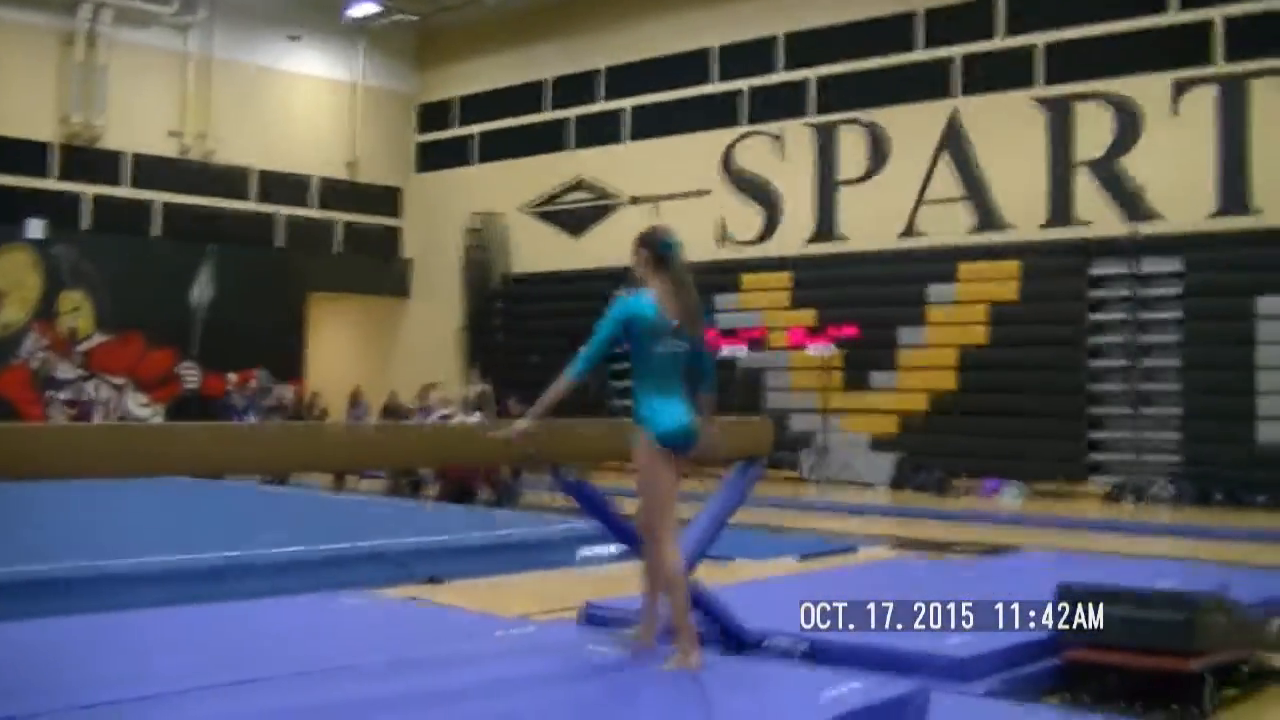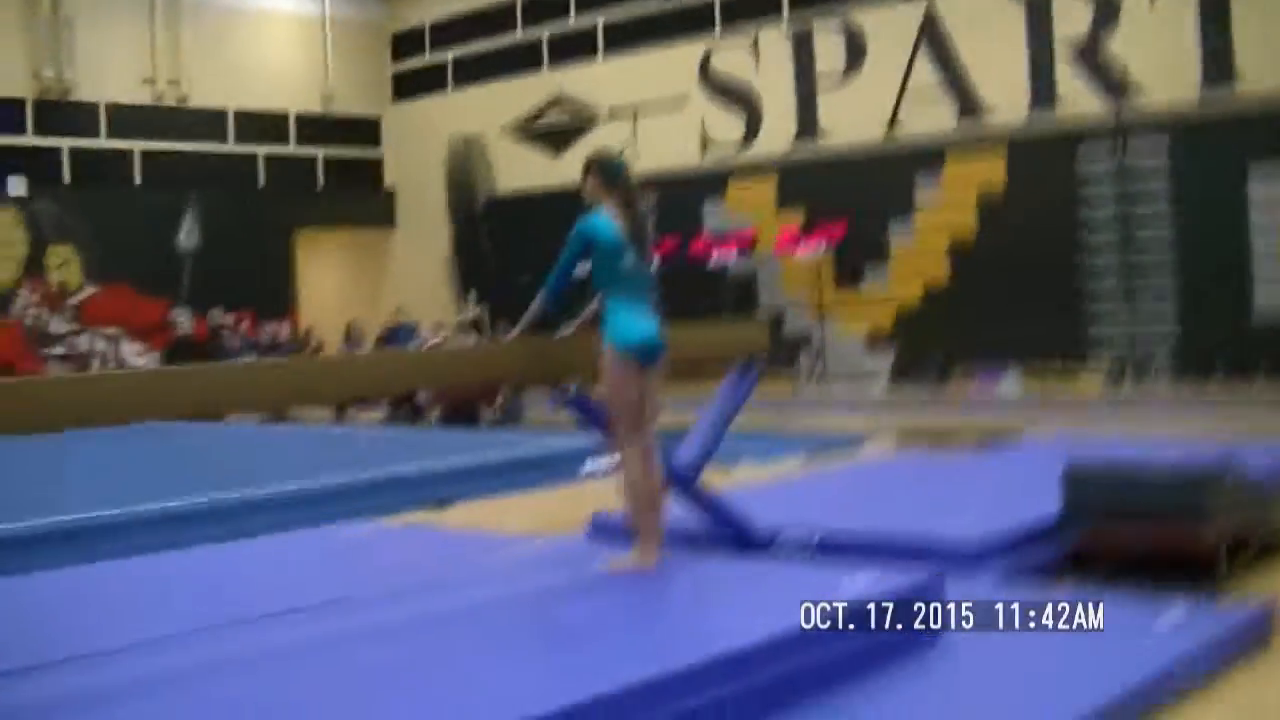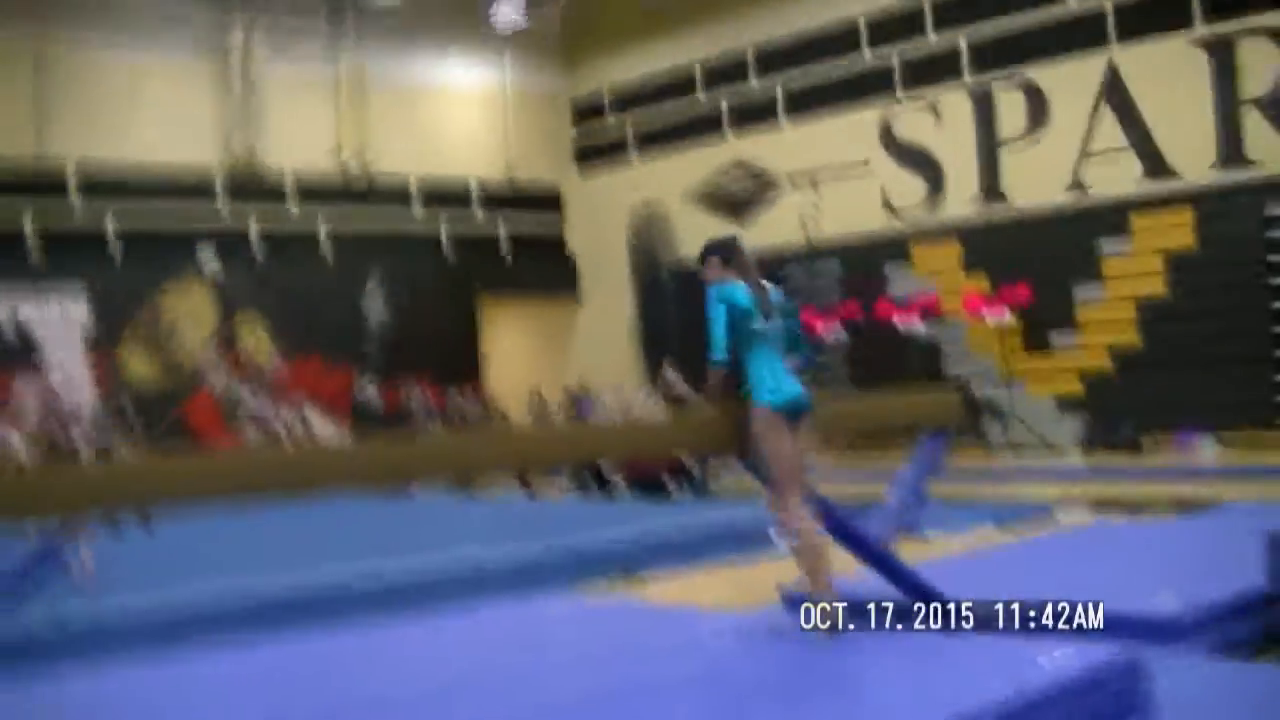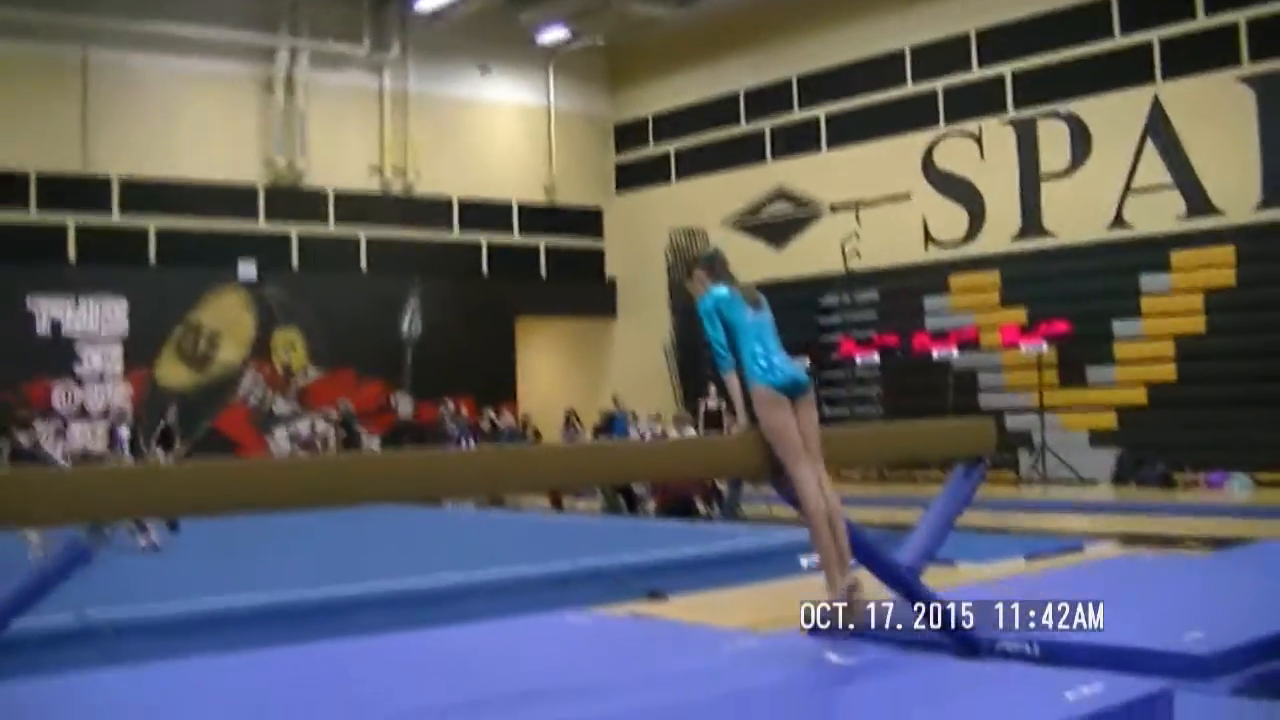
dt=0.7s
person 1, frame 1
left shoulder: (629, 306)
right shoulder: (689, 310)
left elbow: (583, 364)
right elbow: (704, 374)
left wrist: (531, 415)
right wrist: (704, 425)
left hip: (654, 425)
right hip: (683, 423)
left knee: (662, 535)
right knee: (652, 527)
left ankle: (688, 647)
right ankle: (648, 625)
person 1, frame 2
left shoulder: (589, 225)
right shoulder: (637, 225)
left elbow: (557, 281)
left wrist: (521, 329)
left hip: (622, 339)
right hip: (652, 334)
left knee: (628, 445)
right knee: (646, 443)
left ankle: (645, 546)
right ankle: (652, 542)
person 1, frame 3
left shoulder: (720, 293)
right shoulder: (771, 292)
left elbow: (719, 356)
left wrist: (713, 399)
left hip: (769, 398)
right hip: (797, 395)
left knee: (789, 502)
right knee: (795, 497)
left ankle: (823, 596)
right ankle: (823, 590)
person 1, frame 4
left shoulder: (710, 302)
right shoulder: (755, 297)
left elbow: (724, 357)
left wrist: (742, 416)
right wrist: (752, 408)
left hip: (766, 382)
right hip: (797, 376)
left knee: (801, 474)
right knee: (816, 472)
left ankle: (833, 573)
right ankle: (846, 570)
